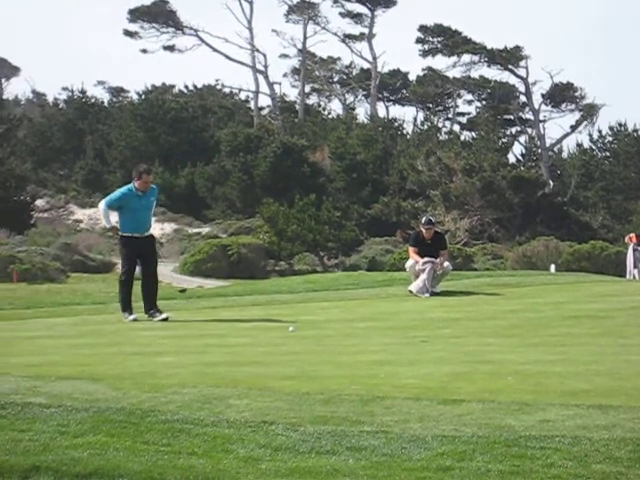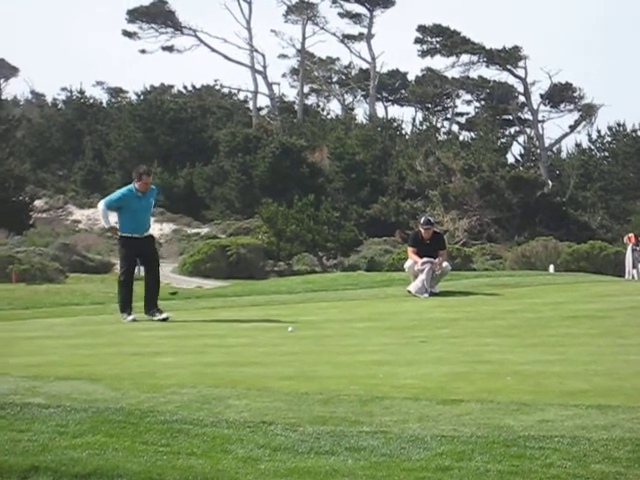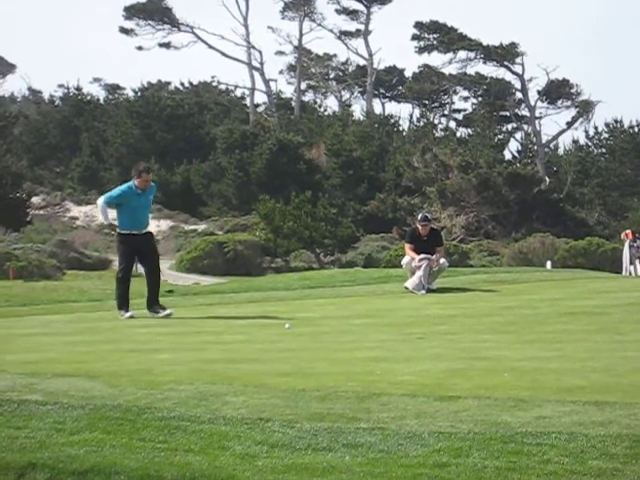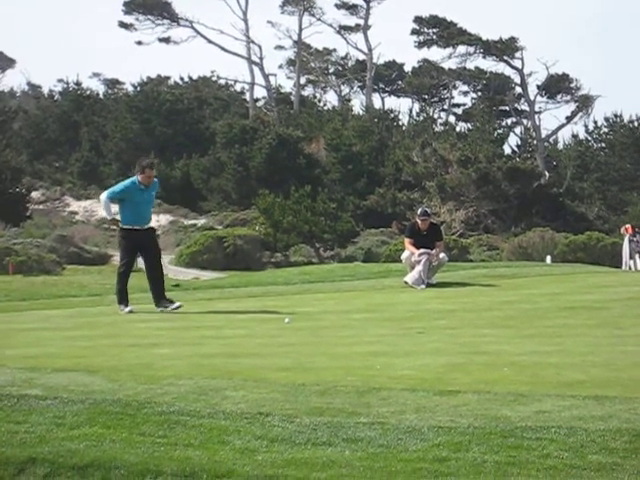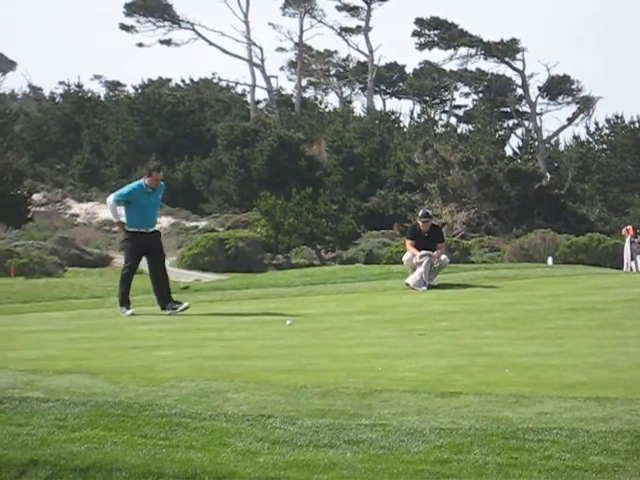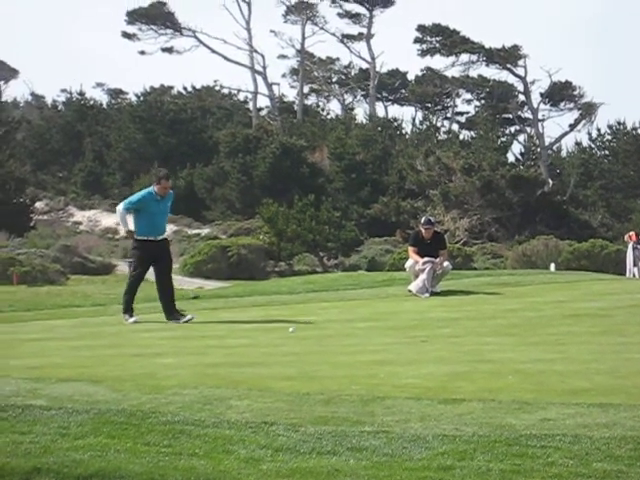
dt=0.1s
person 1, frame 1
left shoulder: (153, 190)
right shoulder: (123, 194)
right elbow: (103, 205)
right wrist: (110, 225)
left hip: (147, 238)
right hip: (128, 240)
left knee: (151, 273)
right knee: (127, 275)
left ankle: (151, 309)
right ankle: (127, 310)
person 1, frame 2
left shoulder: (153, 191)
right shoulder: (123, 195)
right elbow: (102, 205)
right wrist: (108, 226)
left hip: (146, 238)
right hip: (128, 240)
left knee: (153, 273)
right knee: (126, 276)
left ankle: (152, 309)
right ankle: (126, 311)
person 1, frame 3
left shoulder: (152, 188)
right shoulder: (123, 192)
right elbow: (101, 202)
right wrist: (108, 222)
left hip: (145, 235)
right hip: (126, 237)
left knee: (153, 269)
right knee: (124, 273)
left ankle: (154, 305)
right ankle: (123, 307)
person 1, frame 4
left shoulder: (155, 184)
right shoulder: (126, 187)
right elbow: (104, 197)
right wrist: (111, 217)
left hip: (147, 230)
right hip: (129, 232)
left knee: (155, 264)
right knee: (125, 267)
left ankle: (161, 300)
right ankle: (122, 302)
person 1, frame 5
left shoulder: (161, 187)
right shoulder: (133, 190)
right elbow: (111, 200)
right wrist: (117, 220)
left hip: (152, 234)
right hip: (134, 235)
left knee: (159, 268)
right knee: (129, 270)
left ankle: (167, 303)
right ankle: (124, 304)
person 1, frame 6
left shoulder: (170, 195)
right shoulder: (142, 197)
right elbow: (121, 208)
right wrist: (127, 229)
left hip: (161, 241)
right hip: (143, 243)
left knee: (165, 277)
right knee: (136, 278)
left ankle: (172, 313)
right ankle: (127, 311)
